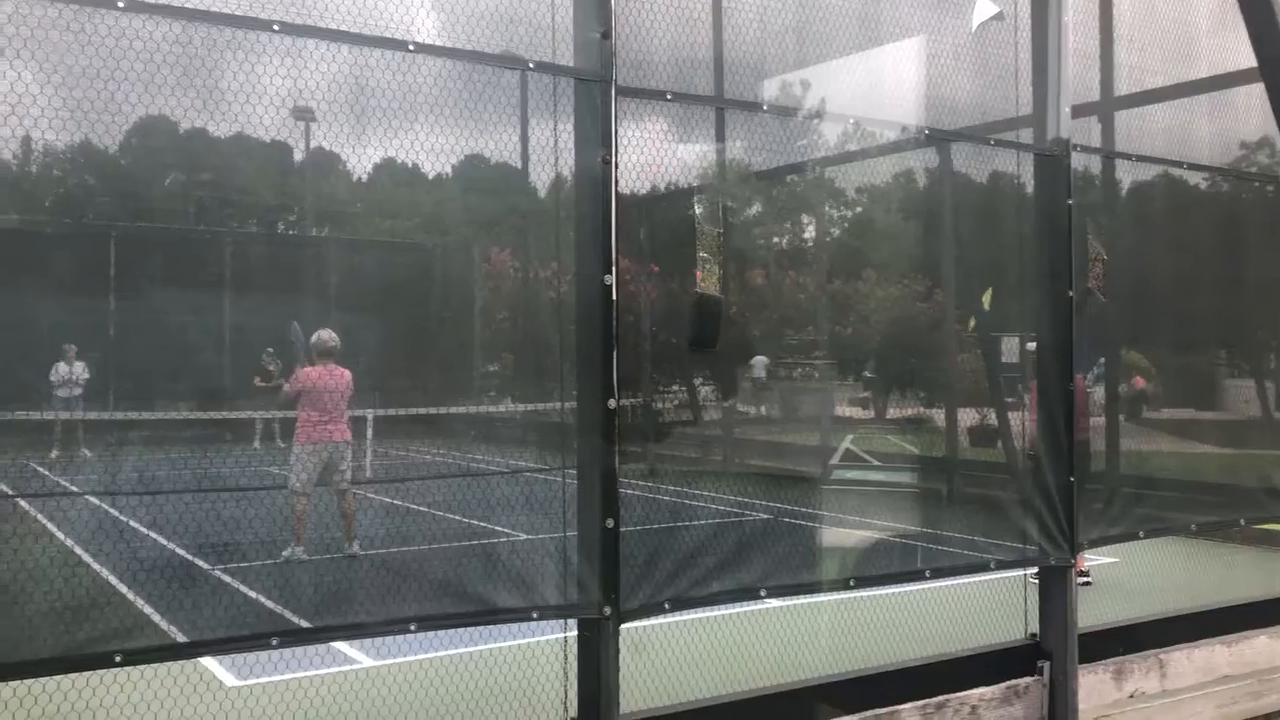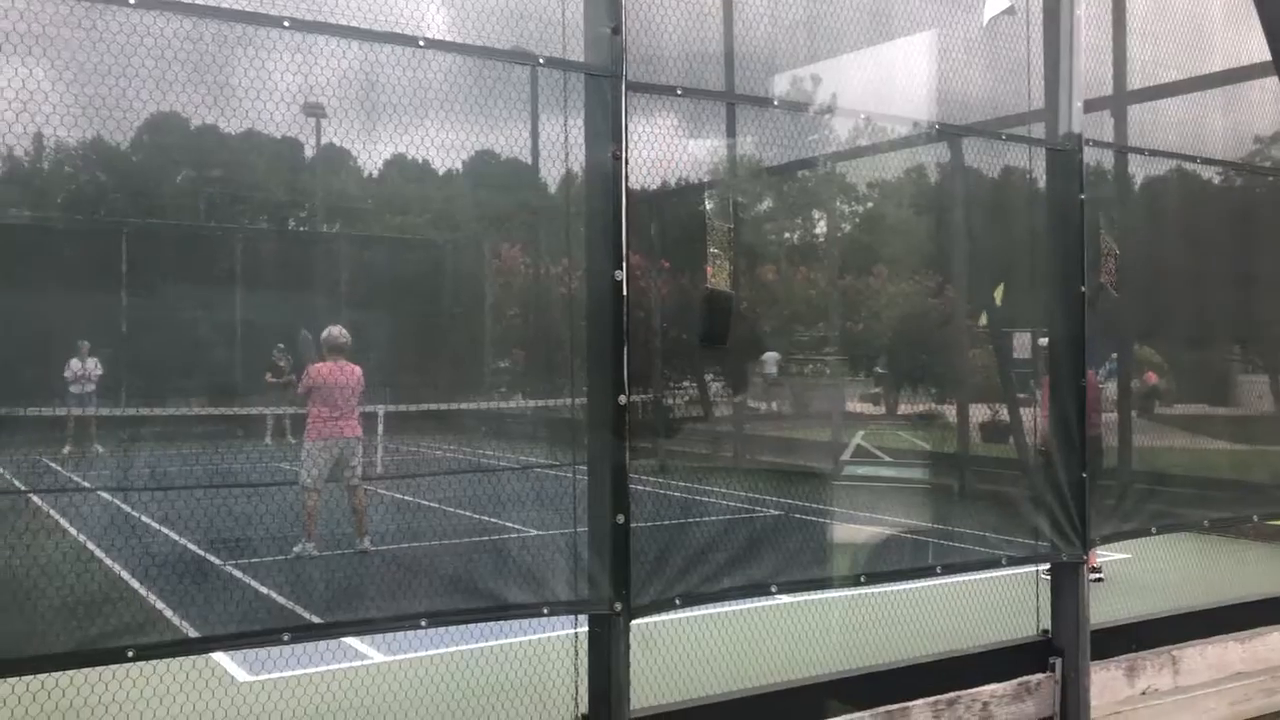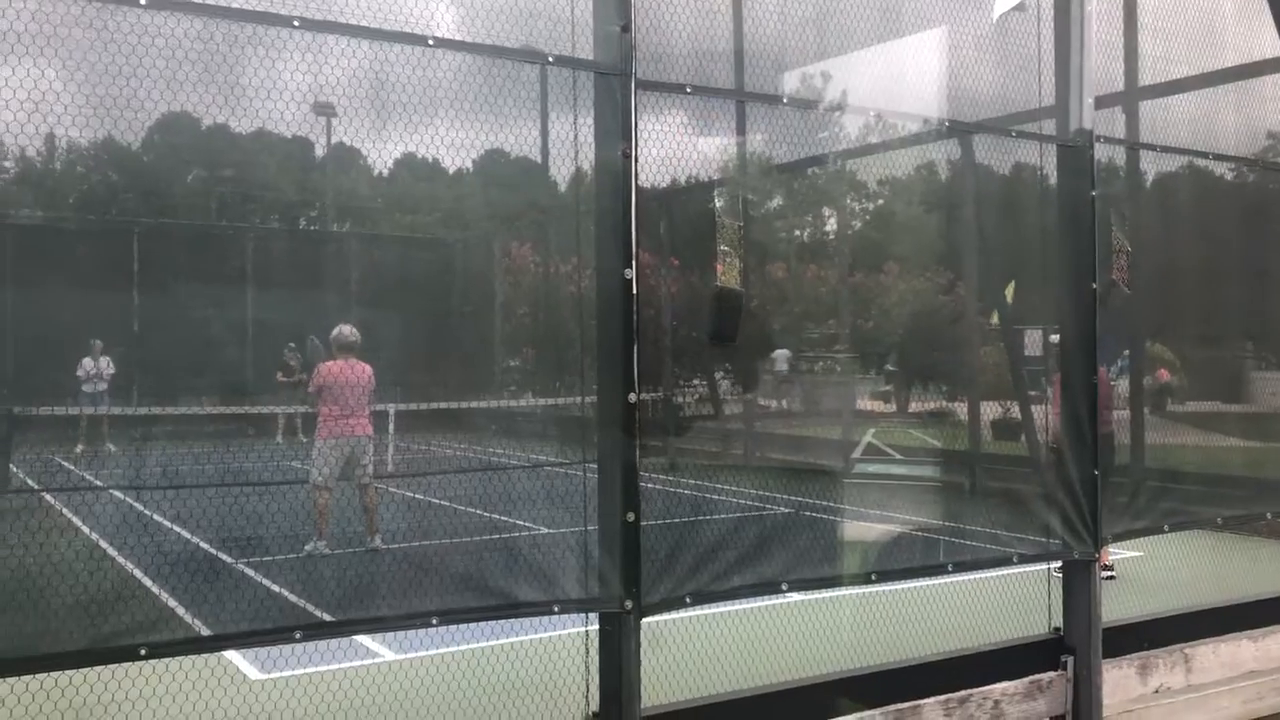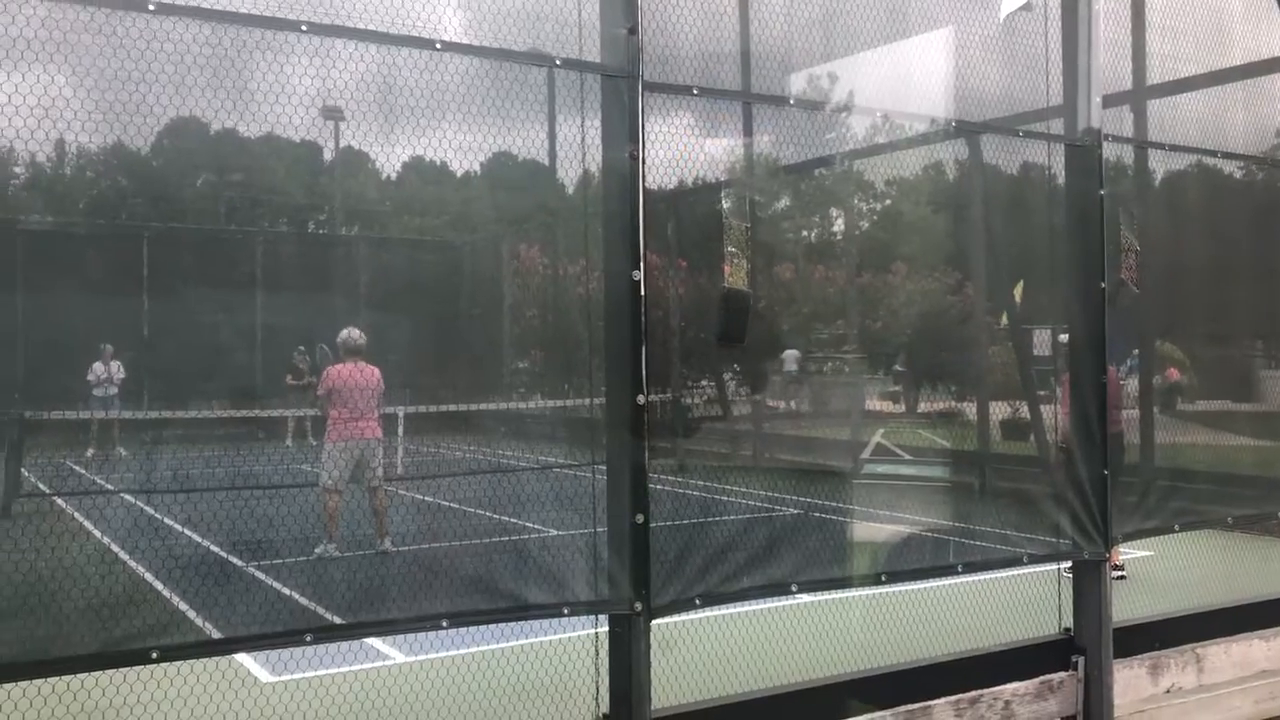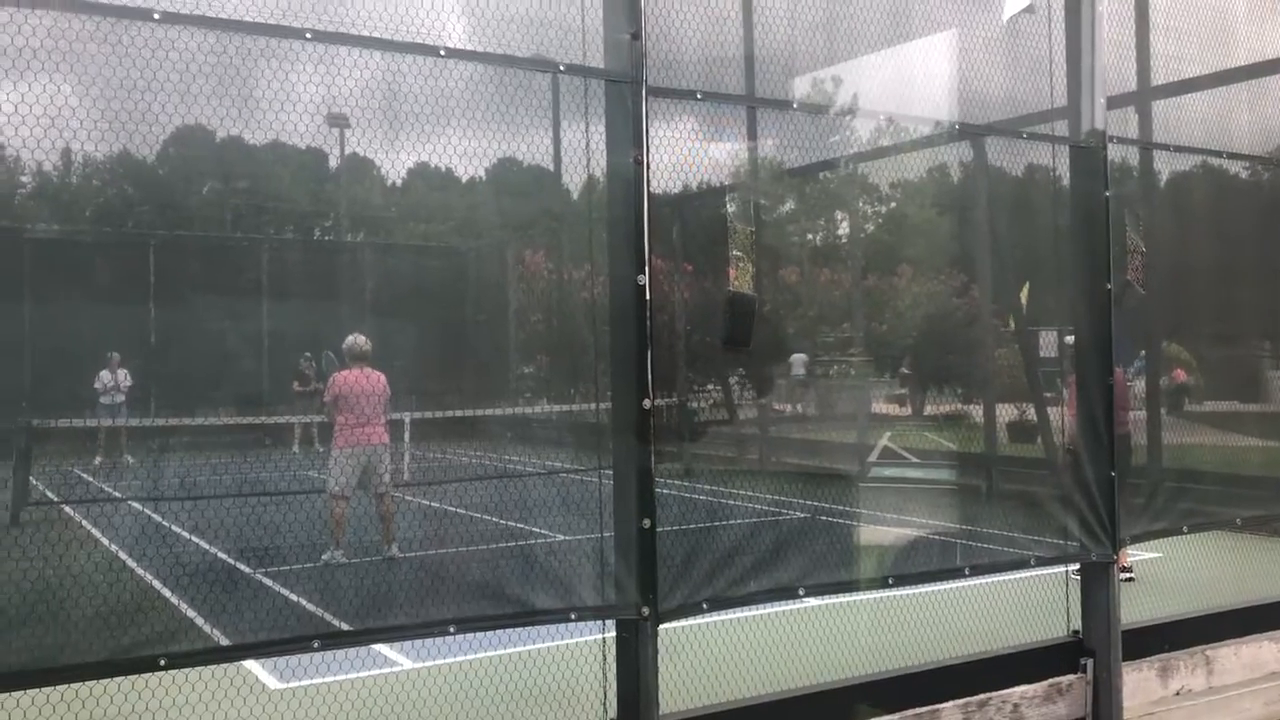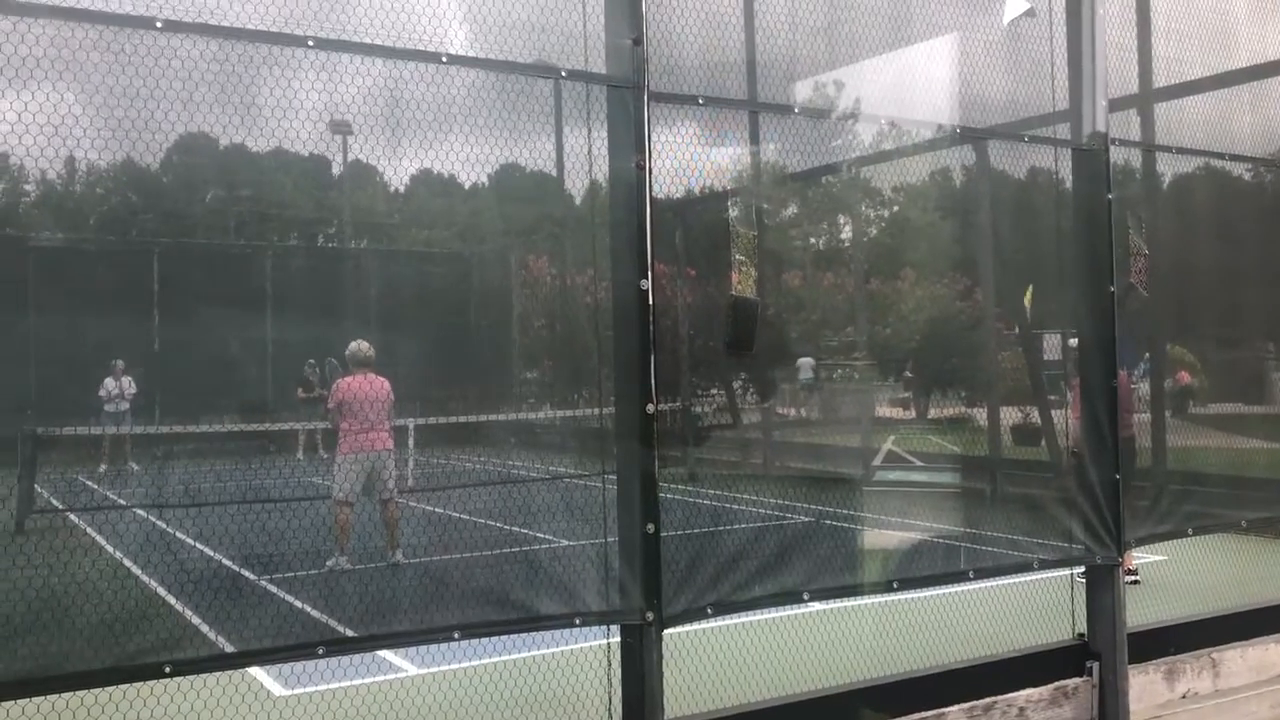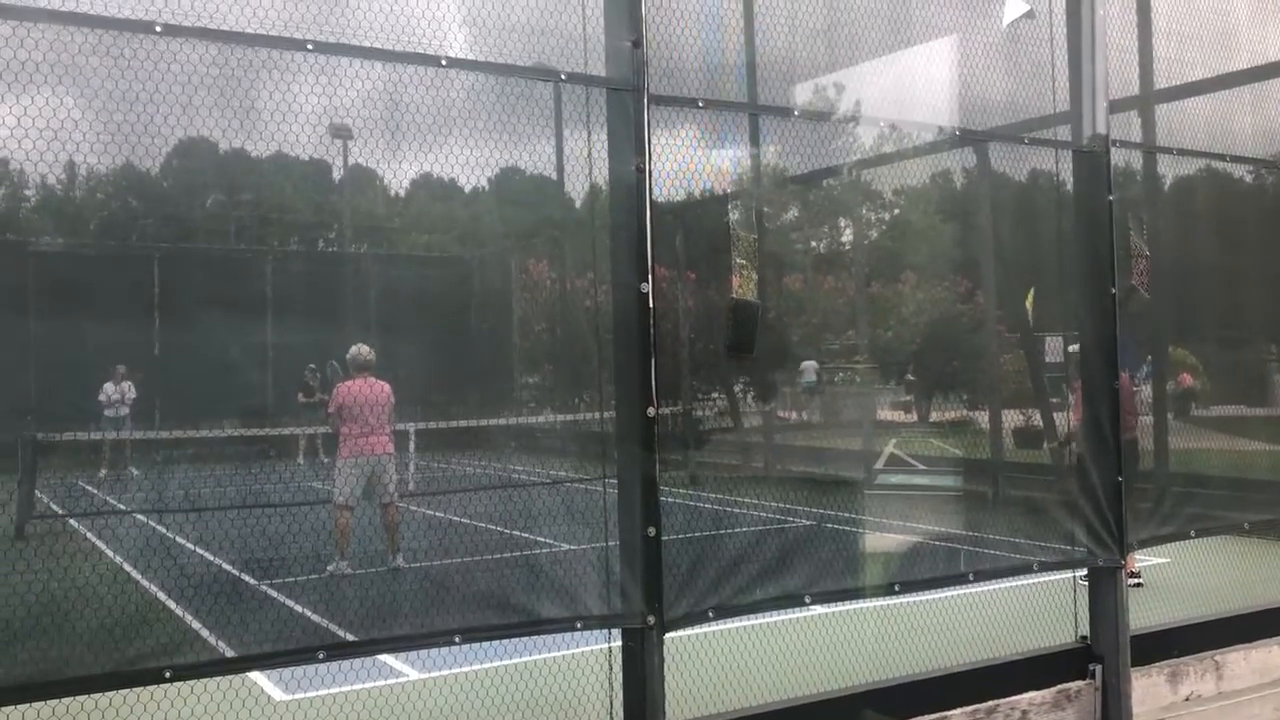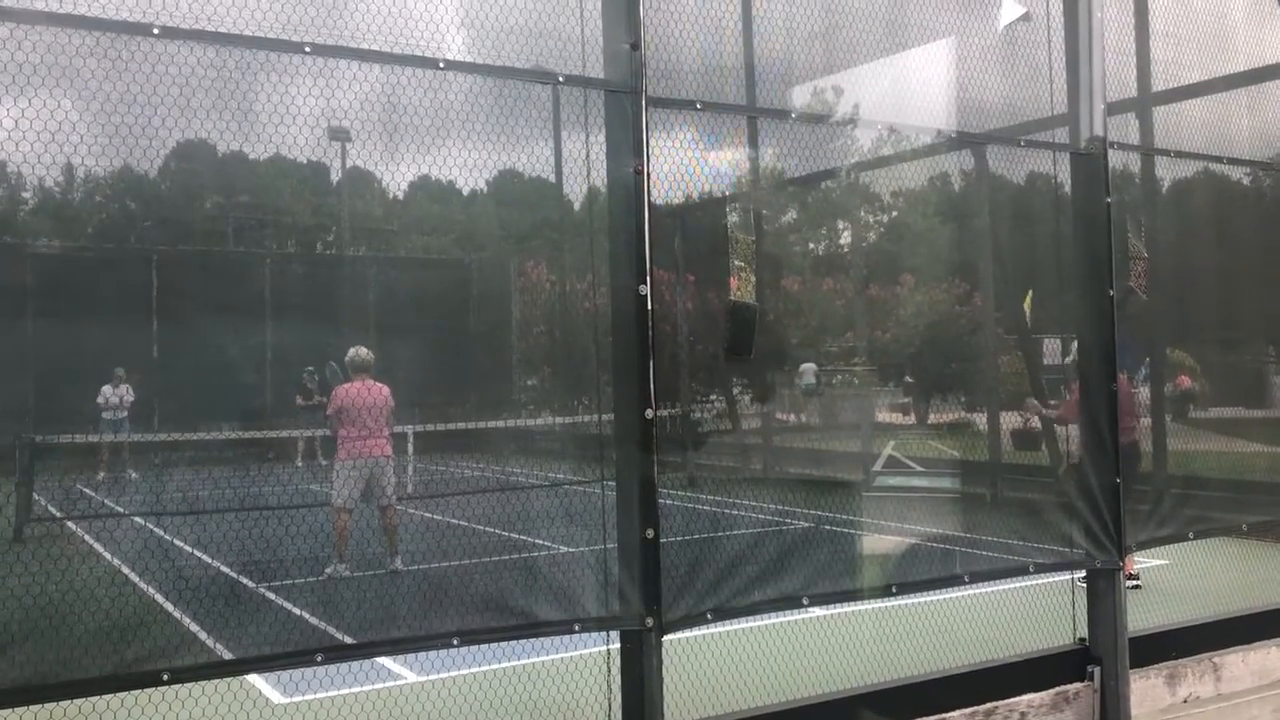
dt=0.2s
person 1, frame 1
left shoulder: (1041, 384)
right shoulder: (1079, 381)
left elbow: (1037, 424)
right elbow: (1084, 417)
left wrist: (1033, 450)
right ankle: (1080, 567)
person 1, frame 2
right shoulder: (1090, 376)
left elbow: (1049, 420)
right elbow: (1096, 412)
left wrist: (1044, 446)
right hip: (1090, 444)
right ankle: (1092, 563)
person 1, frame 3
left shoulder: (1065, 377)
right shoulder: (1102, 374)
left elbow: (1060, 416)
right elbow: (1108, 408)
left wrist: (1055, 443)
right hip: (1102, 442)
right ankle: (1104, 561)
person 1, frame 4
left shoulder: (1073, 376)
right shoulder: (1111, 373)
left elbow: (1069, 416)
right elbow: (1117, 408)
left wrist: (1064, 444)
right hip: (1112, 441)
right ankle: (1115, 561)
person 1, frame 5
right shoulder: (1118, 374)
left elbow: (1077, 417)
right elbow: (1124, 408)
left wrist: (1071, 445)
right hip: (1119, 442)
right ankle: (1123, 563)
person 1, frame 6
right shoulder: (1121, 377)
left elbow: (1082, 420)
right elbow: (1128, 411)
left wrist: (1076, 448)
right hip: (1124, 445)
right ankle: (1128, 566)
person 1, frame 7
right shoulder: (1124, 378)
left elbow: (1084, 423)
right elbow: (1133, 416)
left wrist: (1066, 440)
right hip: (1127, 447)
right ankle: (1131, 569)
person 1, frame 8
right shoulder: (1123, 380)
left elbow: (1066, 417)
right elbow: (1133, 416)
left wrist: (1040, 411)
right hip: (1129, 448)
right ankle: (1129, 570)
person 2, frame 1
left shoulder: (304, 375)
right shoulder: (346, 376)
left elbow: (286, 394)
left hip: (309, 441)
right hip: (340, 439)
left knee: (300, 492)
right knee: (345, 491)
left ankle: (298, 547)
right ankle: (352, 543)
person 2, frame 2
left shoulder: (314, 371)
right shoulder: (357, 372)
left elbow: (301, 396)
left hip: (320, 437)
right hip: (351, 435)
left knee: (311, 488)
right knee: (356, 487)
left ankle: (309, 542)
right ankle: (363, 538)
person 2, frame 3
left shoulder: (324, 370)
right shoulder: (367, 371)
left elbow: (315, 401)
left hip: (331, 435)
right hip: (361, 434)
left knee: (322, 487)
right knee: (367, 485)
left ankle: (320, 541)
right ankle: (374, 537)
person 2, frame 4
left shoulder: (332, 373)
right shoulder: (375, 373)
left elbow: (325, 408)
left hip: (340, 438)
right hip: (371, 436)
left knee: (332, 489)
right knee: (377, 488)
left ankle: (330, 544)
right ankle: (383, 539)
person 2, frame 5
left shoulder: (337, 380)
right shoulder: (381, 379)
left elbow: (331, 414)
left hip: (347, 444)
right hip: (378, 442)
left knee: (339, 496)
right knee: (384, 494)
left ankle: (337, 550)
right ankle: (390, 545)
person 2, frame 6
left shoulder: (341, 386)
right shoulder: (385, 385)
left elbow: (335, 422)
left hip: (352, 450)
right hip: (382, 448)
left knee: (343, 502)
right knee: (389, 500)
left ankle: (342, 556)
right ankle: (395, 551)
person 2, frame 7
left shoulder: (341, 390)
right shoulder: (386, 389)
left elbow: (336, 426)
left hip: (352, 454)
right hip: (383, 452)
left knee: (344, 506)
right knee: (389, 504)
left ankle: (342, 561)
right ankle: (396, 556)
person 2, frame 8
left shoulder: (340, 393)
right shoulder: (385, 391)
left elbow: (335, 428)
left hip: (350, 456)
right hip: (382, 454)
left knee: (342, 509)
right knee: (388, 506)
left ankle: (341, 563)
right ankle: (395, 558)
